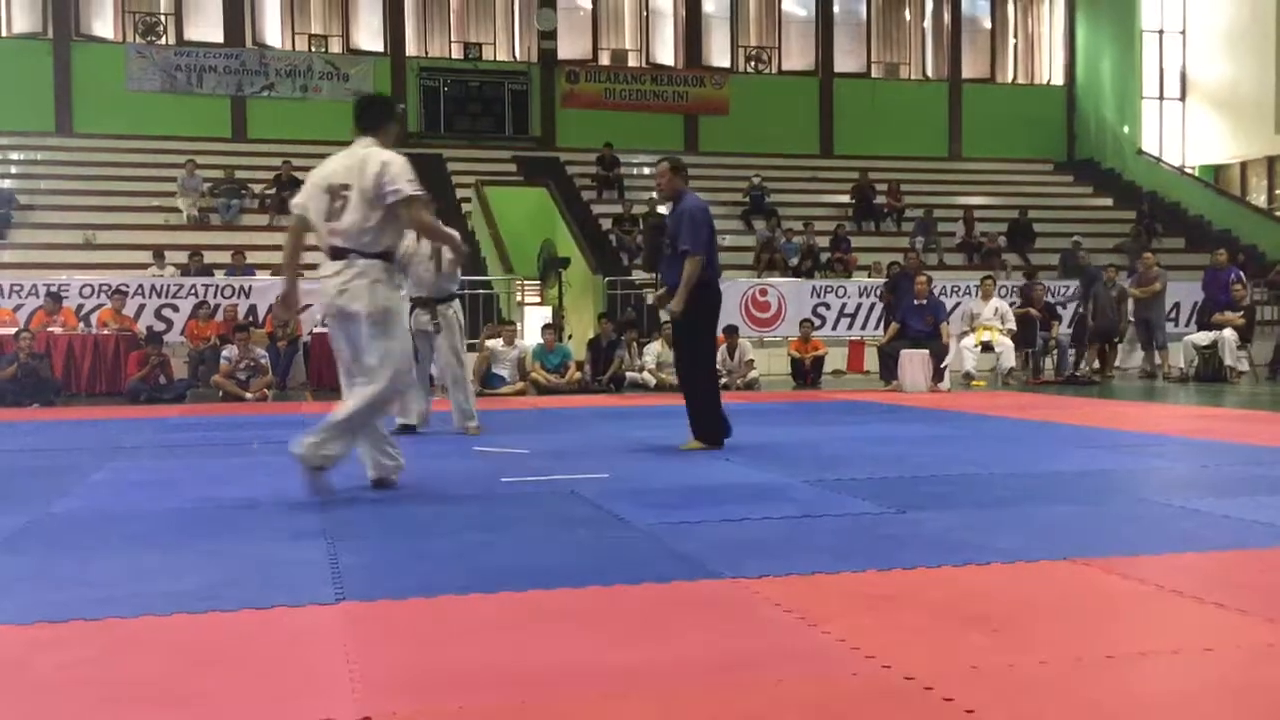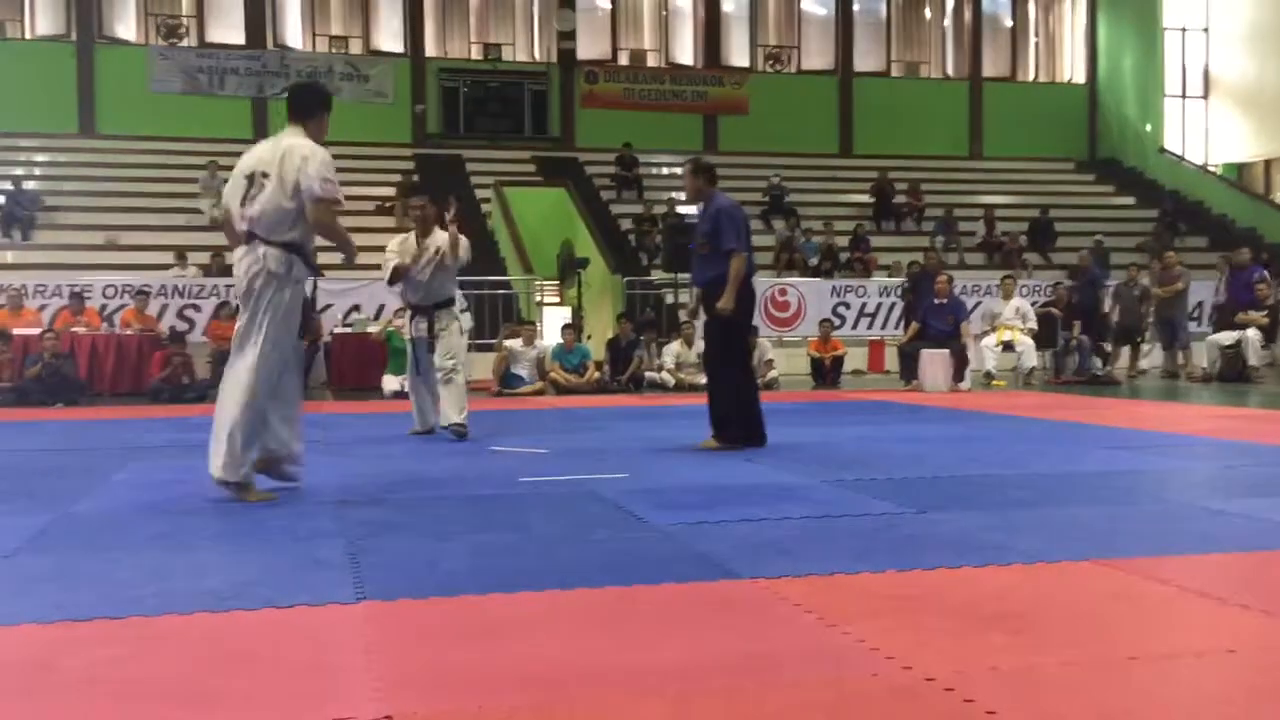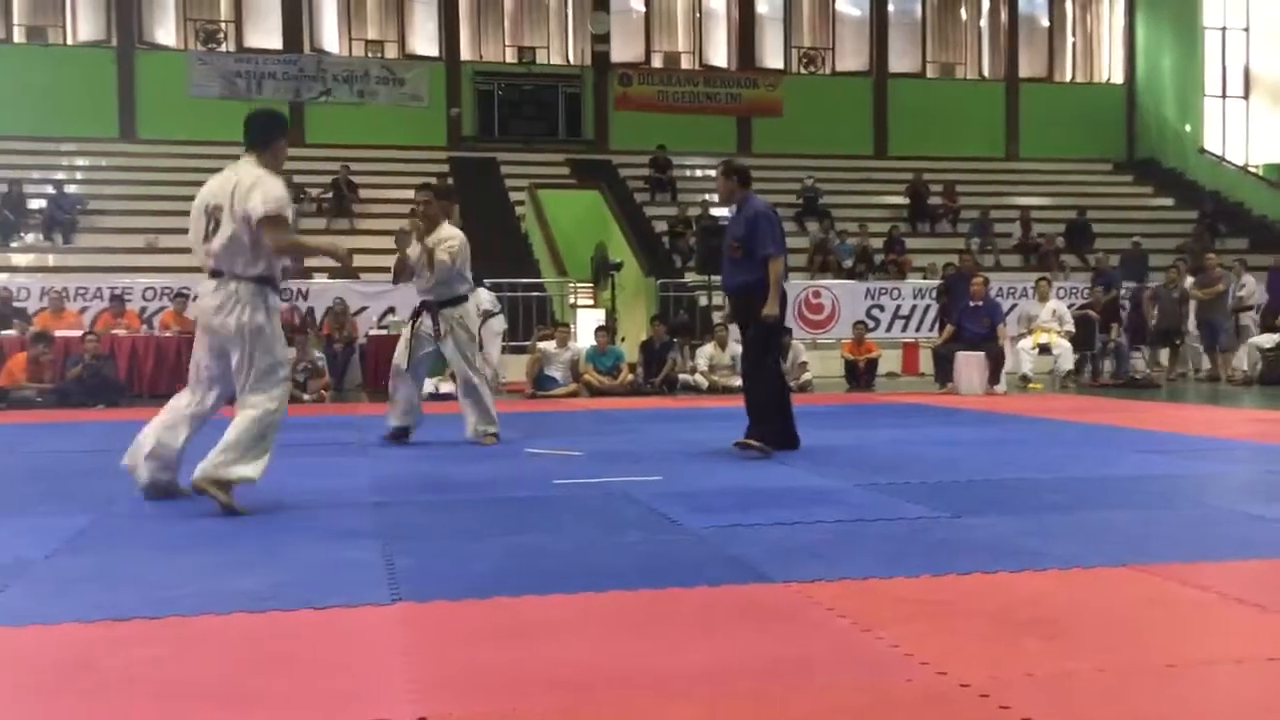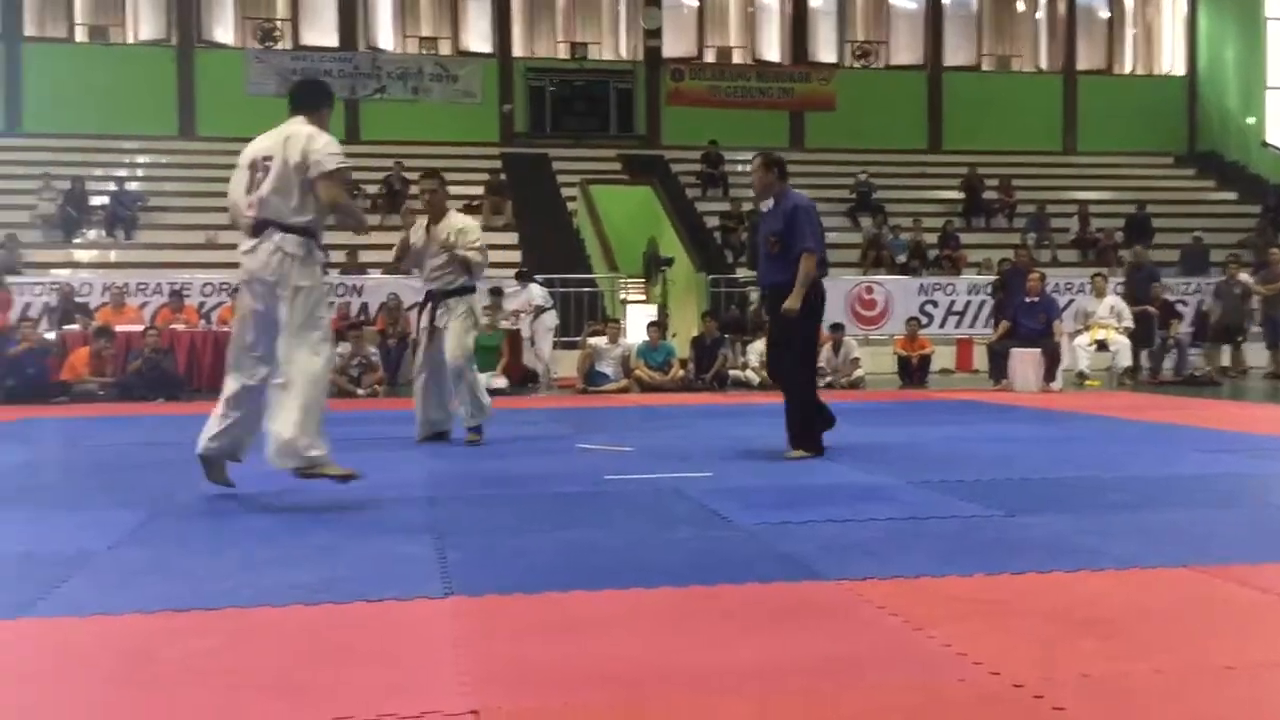
dt=0.3s
person 1, frame 1
left shoulder: (325, 169)
right shoulder: (389, 163)
left elbow: (295, 232)
right elbow: (417, 218)
left wrist: (289, 287)
right wrist: (455, 243)
left hip: (336, 278)
right hip: (371, 278)
left knee: (360, 378)
right knee: (391, 375)
left ankle: (383, 467)
right ankle: (318, 449)
person 1, frame 2
left shoulder: (255, 152)
right shoulder: (313, 156)
left elbow: (228, 217)
right elbow: (321, 218)
right wrist: (347, 244)
left hip: (252, 261)
right hip: (279, 269)
left knee: (267, 362)
right knee: (259, 367)
left ankle: (276, 449)
right ankle: (235, 469)
person 1, frame 3
left shoulder: (213, 185)
right shoulder: (265, 185)
left elbow: (201, 243)
right elbow: (277, 242)
right wrist: (328, 248)
left hip: (214, 296)
right hip: (248, 300)
left knee: (203, 391)
right knee: (266, 397)
left ankle: (151, 466)
right ankle: (218, 473)
person 1, frame 4
left shoulder: (256, 145)
right shoulder: (319, 142)
left elbow: (238, 205)
right elbow: (333, 198)
right wrist: (358, 220)
left hip: (256, 252)
right hip: (293, 254)
left knee: (249, 358)
right knee: (307, 351)
left ankle: (218, 445)
right ankle: (301, 451)
person 2, frame 1
left shoulder: (691, 209)
right shoulder: (681, 208)
left elbow: (695, 257)
left wrist: (679, 297)
right wrist: (667, 290)
left hip: (696, 297)
right hip: (688, 296)
left knee: (697, 365)
right knee: (691, 364)
left ankle: (709, 434)
right ankle: (712, 427)
person 2, frame 2
left shoulder: (724, 209)
right shoulder: (710, 210)
left elbow: (739, 255)
left wrist: (729, 297)
right wrist: (698, 299)
left hip: (730, 297)
right hip: (718, 296)
left knee: (721, 363)
right knee: (735, 365)
left ankle: (728, 433)
right ankle: (749, 433)
person 2, frame 3
left shoulder: (759, 212)
right shoulder: (739, 215)
left elbow: (775, 258)
left wrist: (773, 301)
right wrist: (733, 304)
left hip: (762, 301)
right hip: (746, 301)
left knee: (758, 366)
right knee: (765, 367)
left ankle: (761, 435)
right ankle: (784, 436)
person 2, frame 4
left shoulder: (798, 207)
right shoulder: (771, 211)
left elbow: (810, 254)
left wrist: (797, 296)
right wrist: (764, 299)
left hip: (799, 299)
right hip: (780, 299)
left knee: (796, 368)
right knee: (778, 366)
left ankle: (807, 441)
right ankle: (819, 419)
person 3, frame 1
left shoulder: (447, 236)
right shoulder: (406, 240)
left elbow: (448, 270)
left wrist: (436, 245)
left hip: (444, 310)
right hip: (417, 311)
left knee: (453, 368)
right knee: (412, 368)
left ankle: (468, 420)
right ankle: (409, 420)
person 3, frame 2
left shoulder: (449, 239)
right shoulder: (400, 243)
left elbow: (458, 260)
right elbow: (390, 276)
left wrist: (452, 226)
right wrist: (407, 264)
left hip: (444, 315)
right hip: (417, 317)
left knee: (449, 366)
right knee: (419, 375)
left ankle: (456, 422)
right ankle: (426, 422)
person 3, frame 3
left shoulder: (453, 236)
right shoulder: (415, 240)
left elbow: (440, 269)
right elbow: (399, 274)
left wrist: (423, 242)
right wrist: (402, 250)
left hip: (454, 314)
right hip: (426, 314)
left knee: (467, 372)
right knee: (403, 367)
left ankle: (485, 428)
right ankle: (402, 425)
person 3, frame 4
left shoulder: (464, 225)
right shoulder: (418, 228)
left elbow: (478, 267)
right elbow: (402, 262)
left wrist: (454, 252)
right wrist: (407, 233)
left hip: (460, 303)
right hip: (432, 304)
left knee: (457, 363)
right knee: (427, 369)
left ankle: (475, 421)
right ankle: (434, 426)
